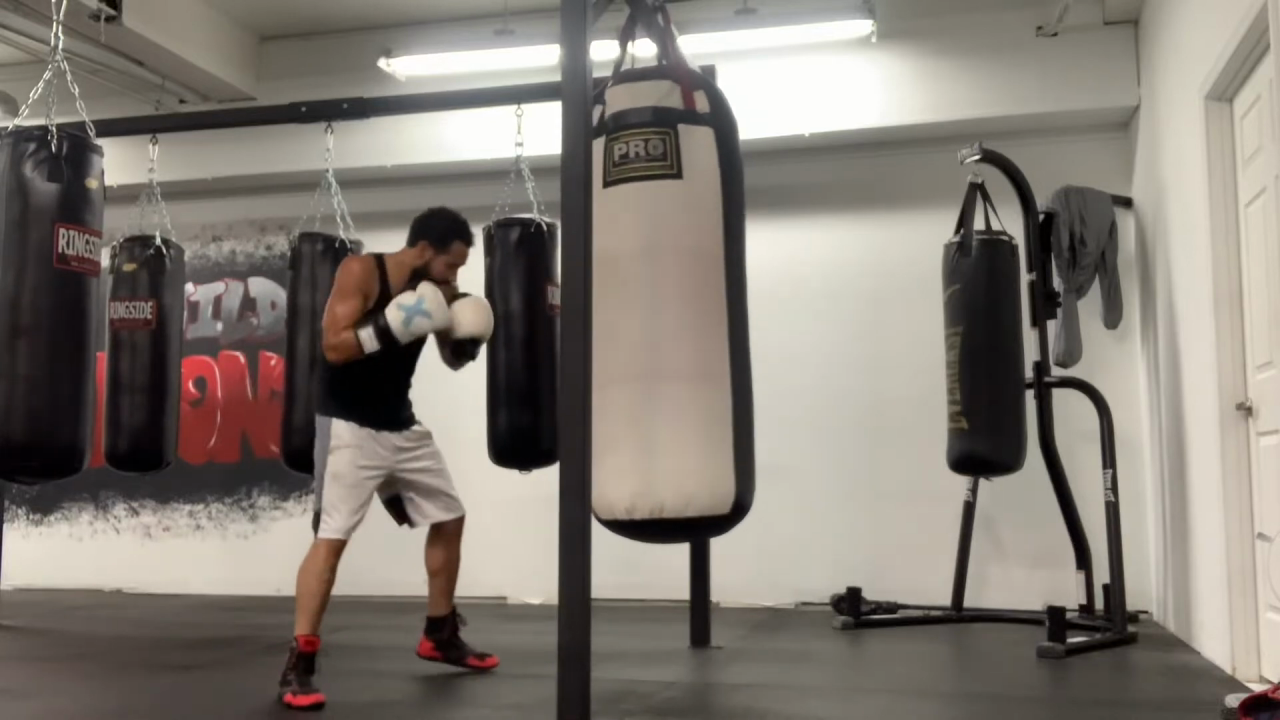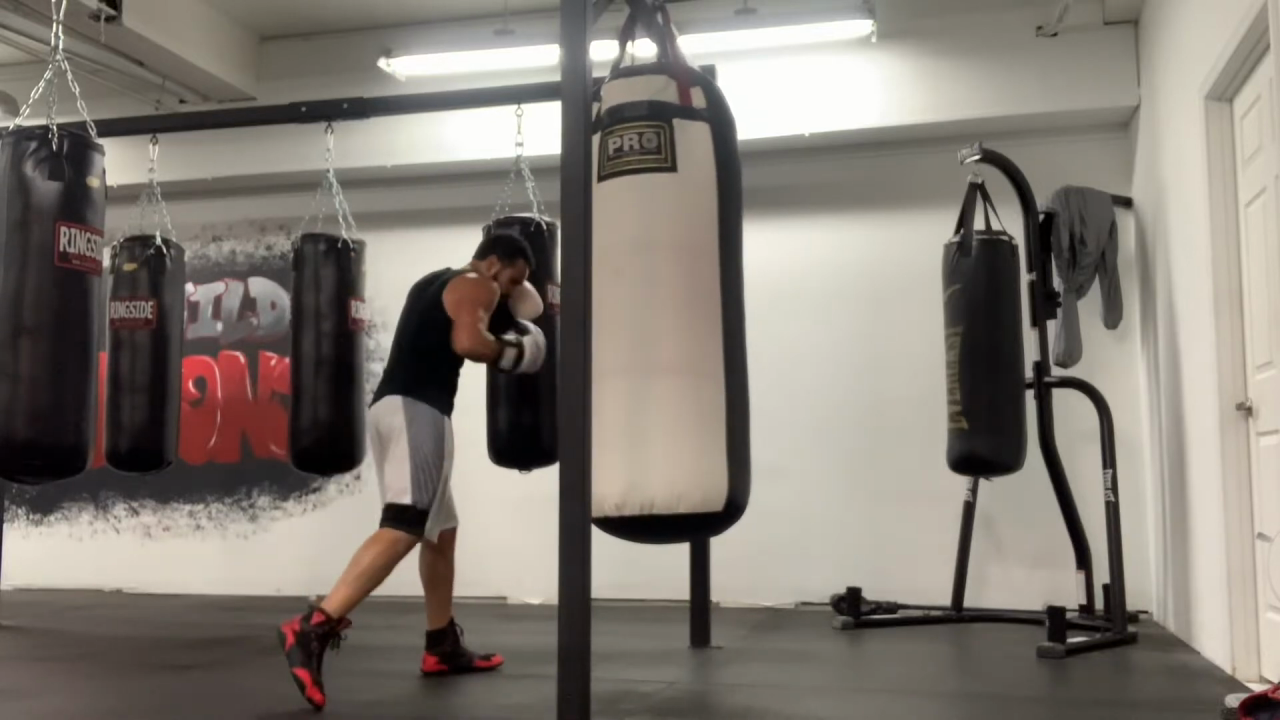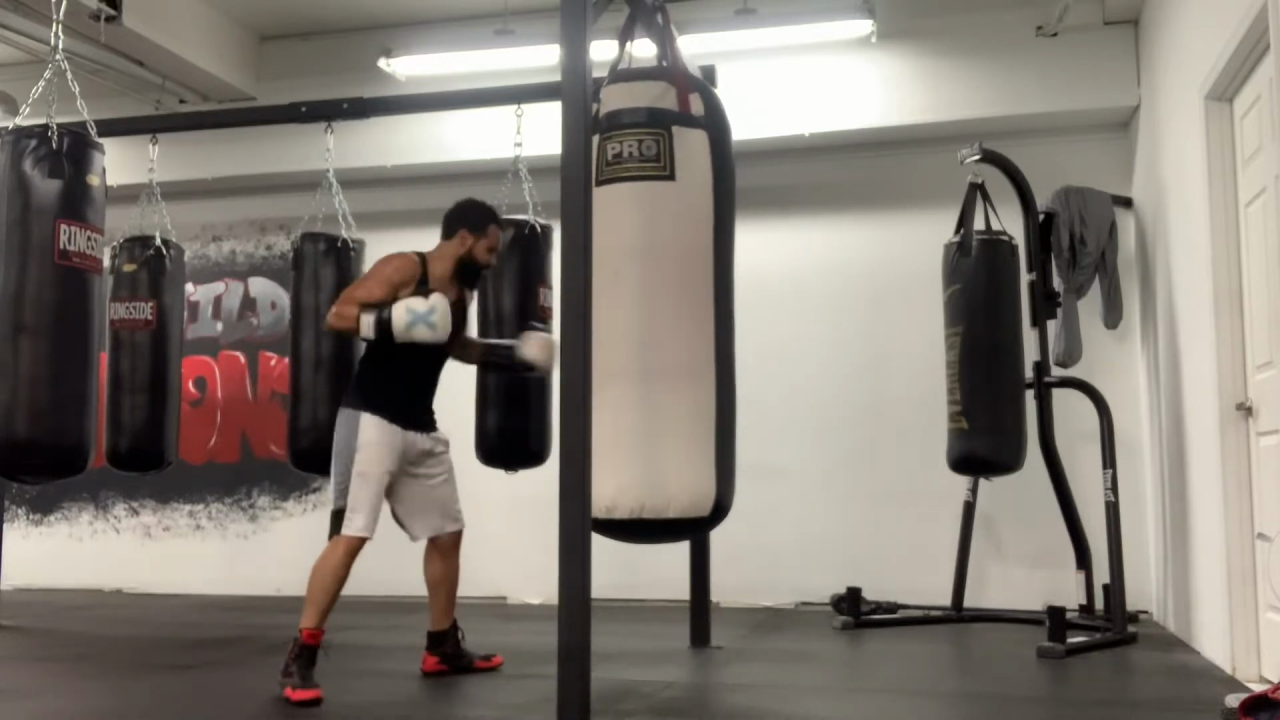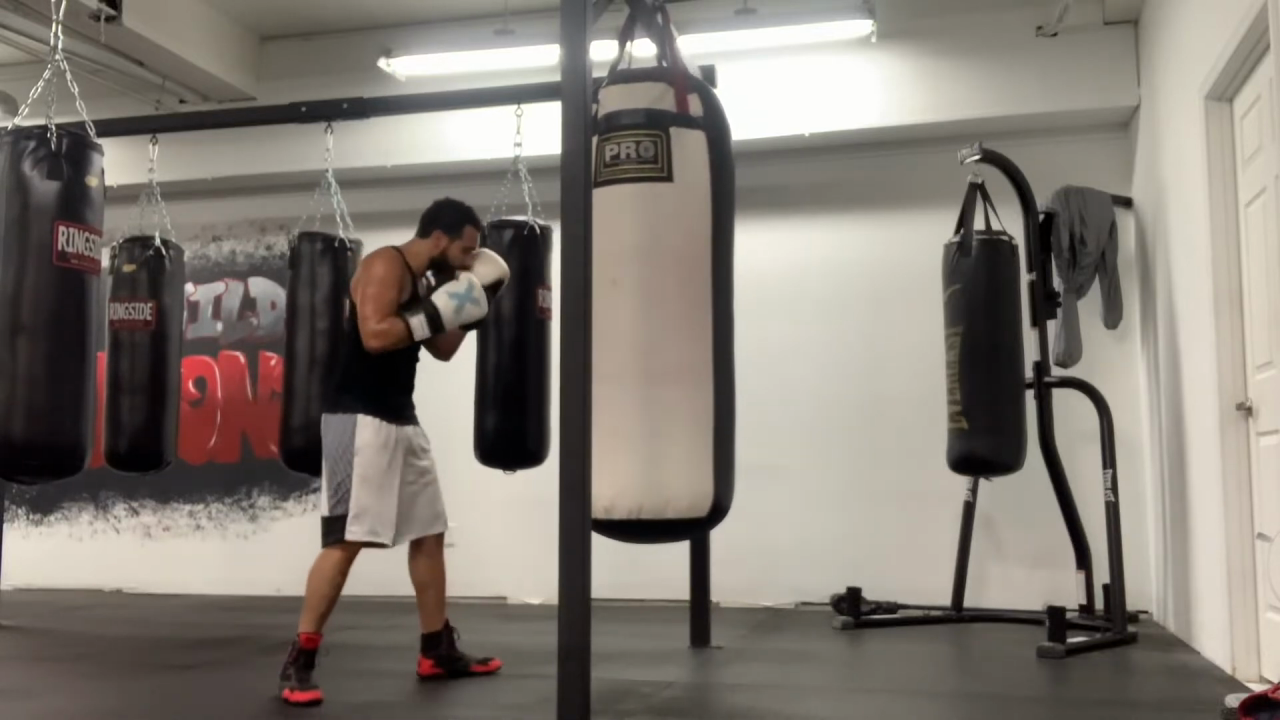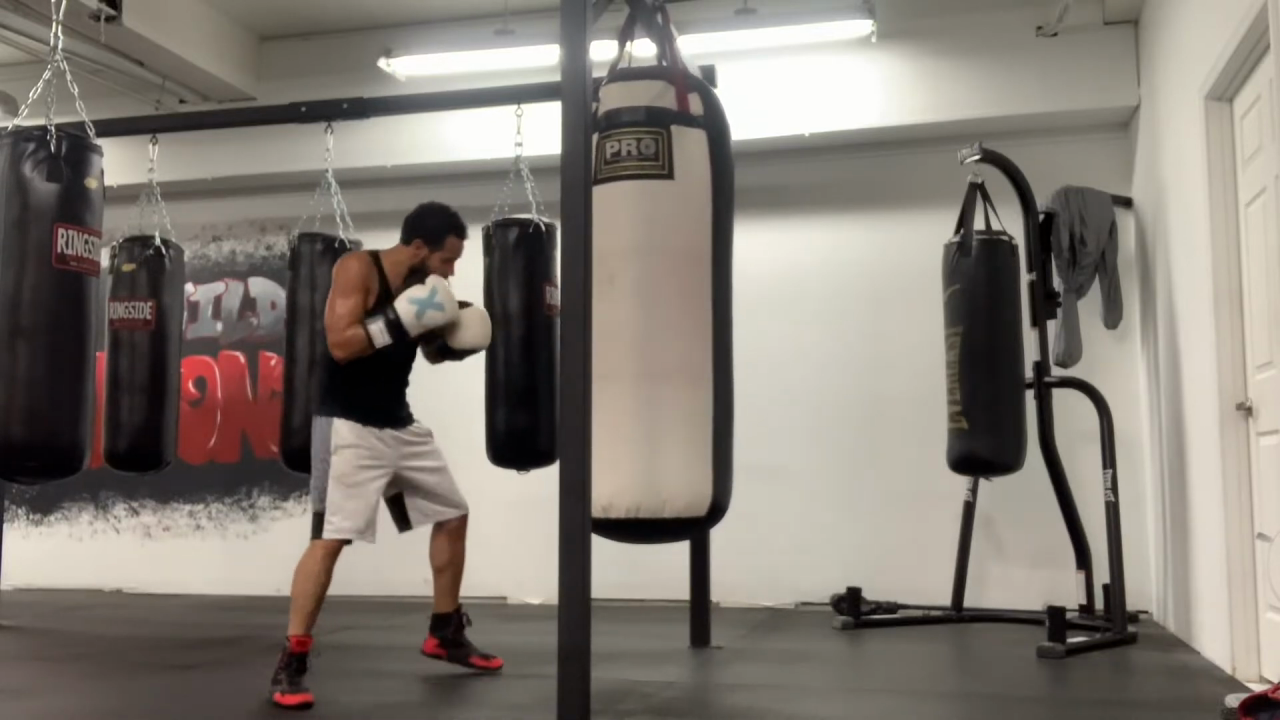
dt=0.5s
person 1, frame 1
left shoulder: (436, 287)
right shoulder: (360, 271)
left elbow: (455, 359)
right elbow: (334, 340)
left wrist: (471, 332)
right wrist: (391, 327)
left hip: (400, 425)
right hip: (347, 423)
left knee: (449, 518)
right knee: (331, 537)
left ankle: (440, 634)
right ankle: (298, 667)
person 1, frame 2
left shoulder: (440, 284)
right shoulder: (476, 286)
right elbow: (469, 344)
left wrist: (510, 313)
right wrist: (517, 351)
left hip: (394, 408)
right hip: (417, 412)
left knee: (441, 531)
right knee: (402, 529)
left ankle: (442, 646)
right ankle: (311, 631)
person 1, frame 3
left shoulder: (461, 290)
right shoulder: (402, 267)
left elbow: (463, 348)
right elbow: (338, 314)
left wrist: (514, 351)
right wrist: (396, 320)
left hip: (420, 427)
right hip: (370, 419)
left knee: (446, 535)
right knee: (351, 535)
left ankle: (443, 648)
right ankle: (300, 658)
person 1, frame 4
left shoulder: (425, 281)
right shoulder: (384, 265)
left elbow: (443, 348)
right elbow: (376, 336)
left wrist: (471, 307)
right wrist: (438, 312)
left hip: (401, 420)
right hip: (358, 419)
left knee: (429, 536)
right knee: (347, 541)
left ankle: (437, 651)
right ankle: (299, 661)
person 1, frame 5
left shoulder: (433, 286)
right shoulder: (357, 269)
left elbow: (435, 352)
right elbow: (339, 345)
left wrist: (460, 337)
right wrist: (403, 317)
left hip: (400, 424)
right hip: (347, 424)
left knee: (452, 515)
right knee: (330, 537)
left ankle: (446, 633)
right ankle: (290, 664)
